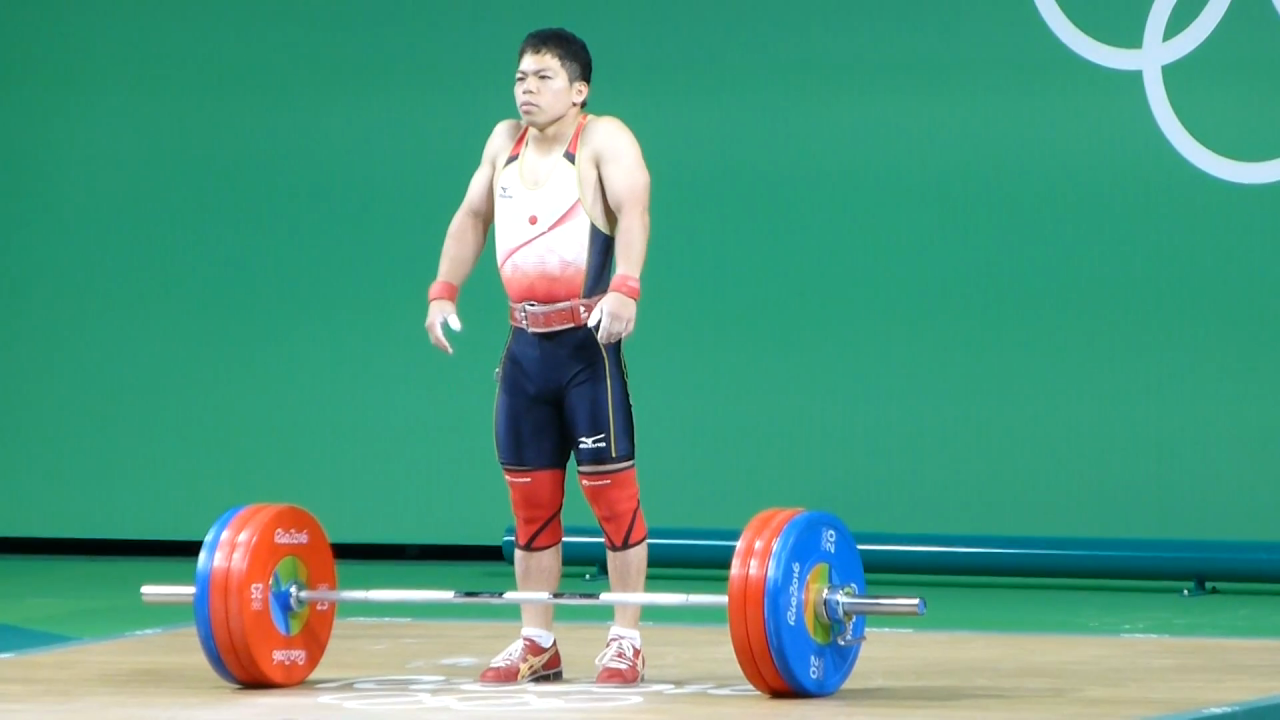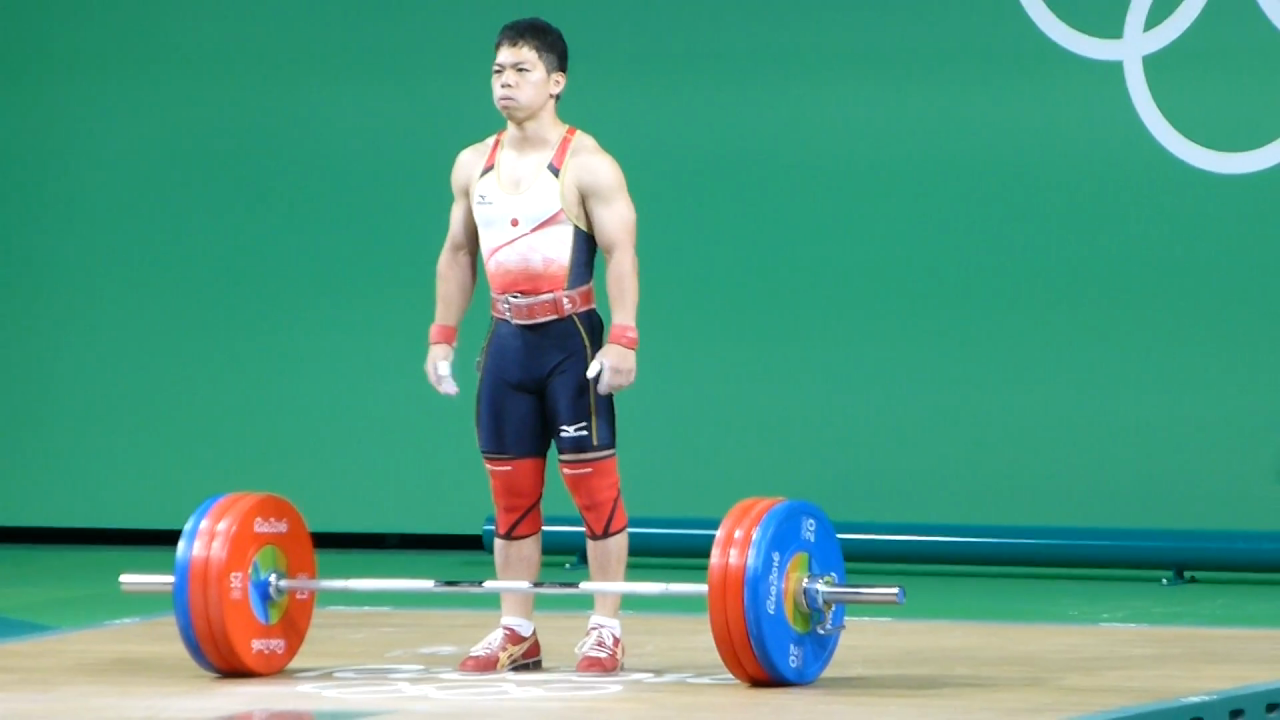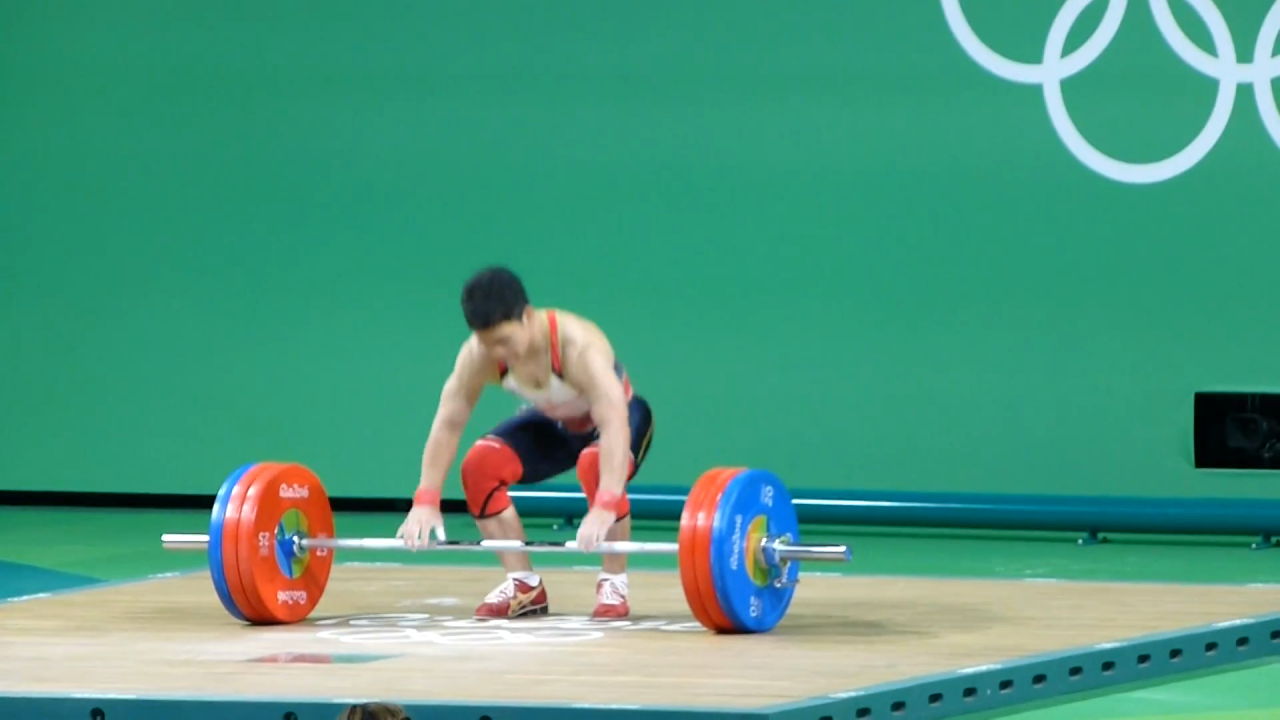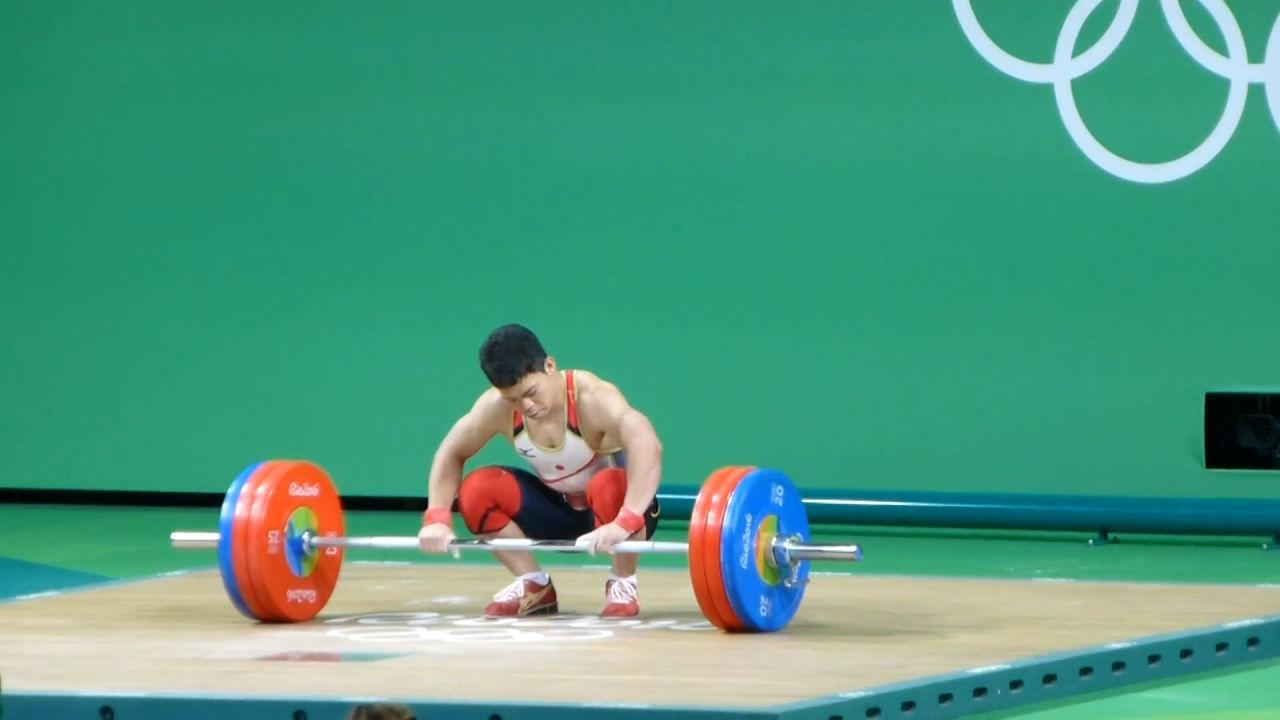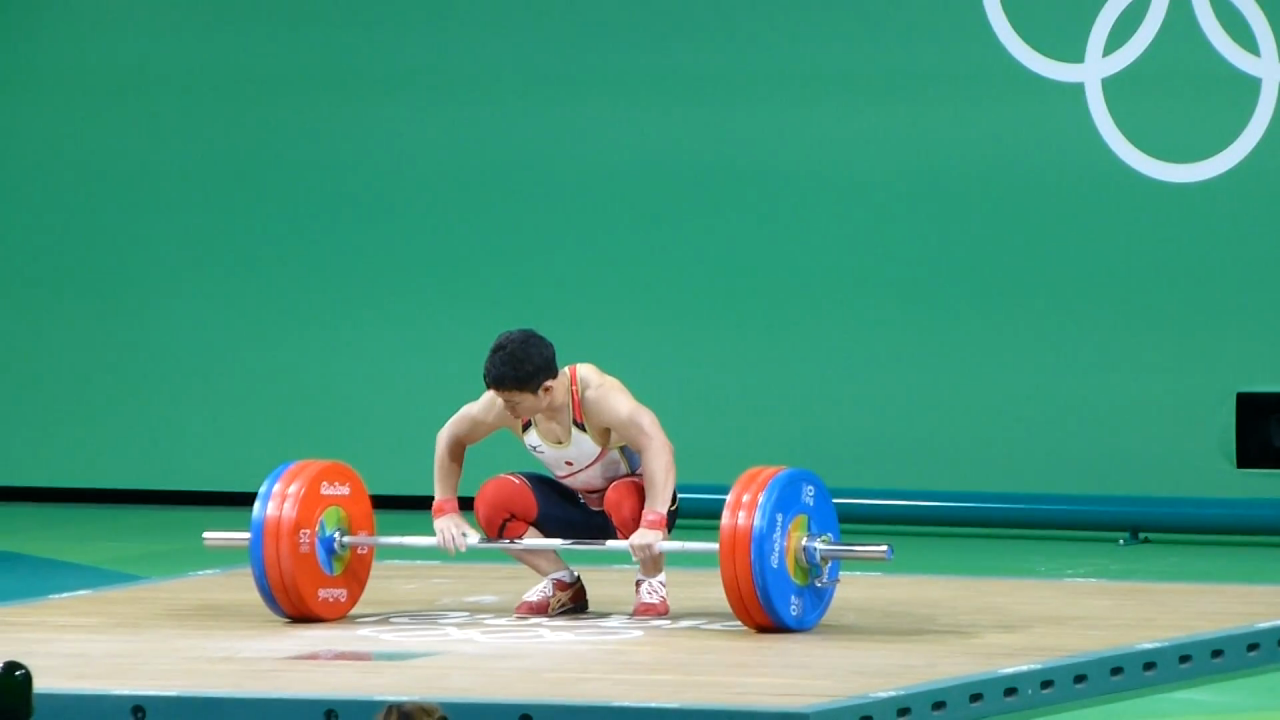
dt=1s
person 1, frame 1
left shoulder: (604, 139)
right shoulder: (505, 141)
left elbow: (634, 211)
right elbow: (471, 216)
left wrist: (626, 288)
right wrist: (443, 291)
left hip: (586, 345)
right hip: (524, 346)
left knee: (612, 492)
right knee: (530, 501)
left ankle: (625, 640)
right ankle: (536, 641)
person 1, frame 2
left shoulder: (586, 162)
right shoulder: (472, 164)
left elbow: (620, 254)
right elbow: (457, 253)
left wrist: (622, 338)
right wrist: (442, 335)
left hip: (570, 338)
right hip: (505, 340)
left knee: (592, 484)
right knee: (511, 491)
left ankle: (605, 630)
right ankle: (516, 631)
person 1, frame 3
left shoulder: (578, 344)
right shoulder: (477, 355)
left elbow: (614, 424)
right elbow: (447, 422)
left wrist: (605, 508)
right wrist: (425, 502)
left hip: (607, 426)
right hip: (554, 426)
left knee: (593, 465)
right knee: (479, 465)
left ankle: (613, 582)
right ankle: (524, 584)
person 1, frame 4
left shoulder: (592, 396)
right shoulder: (496, 406)
left elbow: (648, 447)
right elbow: (451, 453)
left wrist: (624, 523)
right wrist: (436, 518)
left hip: (612, 507)
right hip: (560, 512)
left knee: (610, 487)
right knee: (477, 489)
left ankle: (623, 583)
right ankle: (535, 585)
person 1, frame 5
left shoulder: (596, 393)
right shoulder: (501, 401)
left elbow: (658, 446)
right elbow: (450, 438)
left wrist: (653, 524)
right wrist: (445, 510)
left hip: (630, 501)
right hip: (579, 507)
left knee: (625, 499)
right knee: (493, 500)
left ankle: (651, 582)
right ankle: (563, 583)
